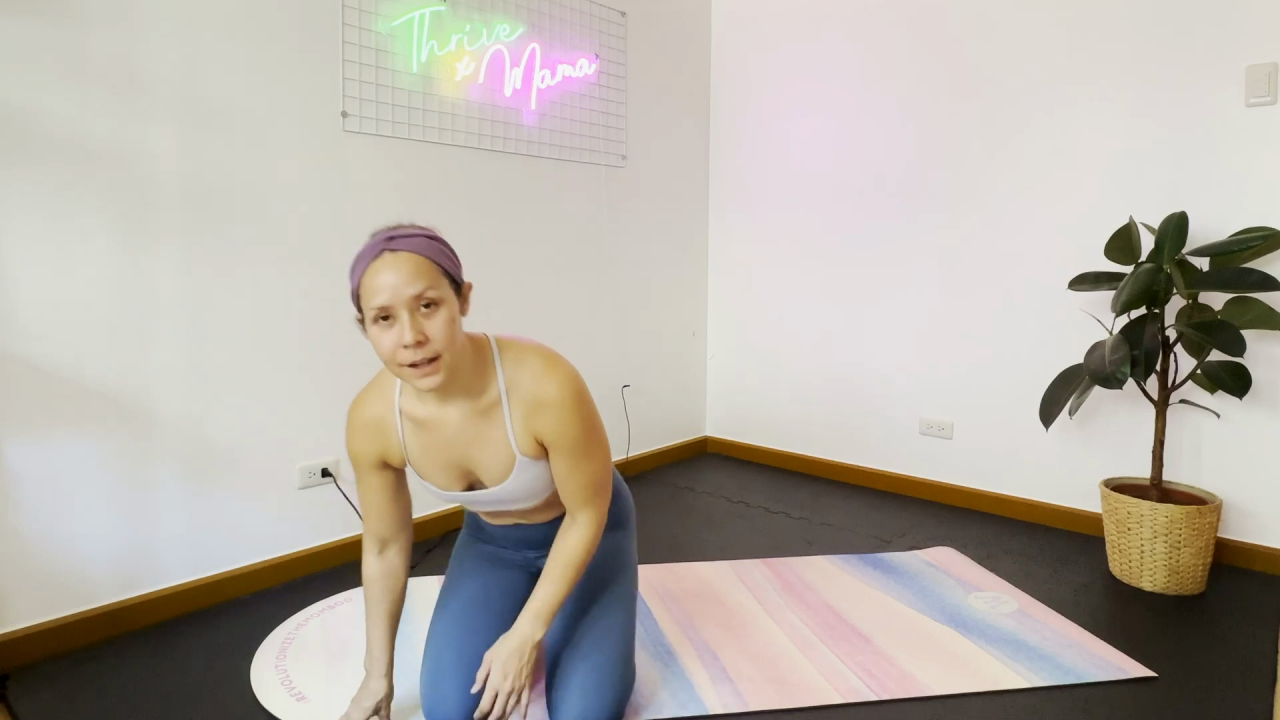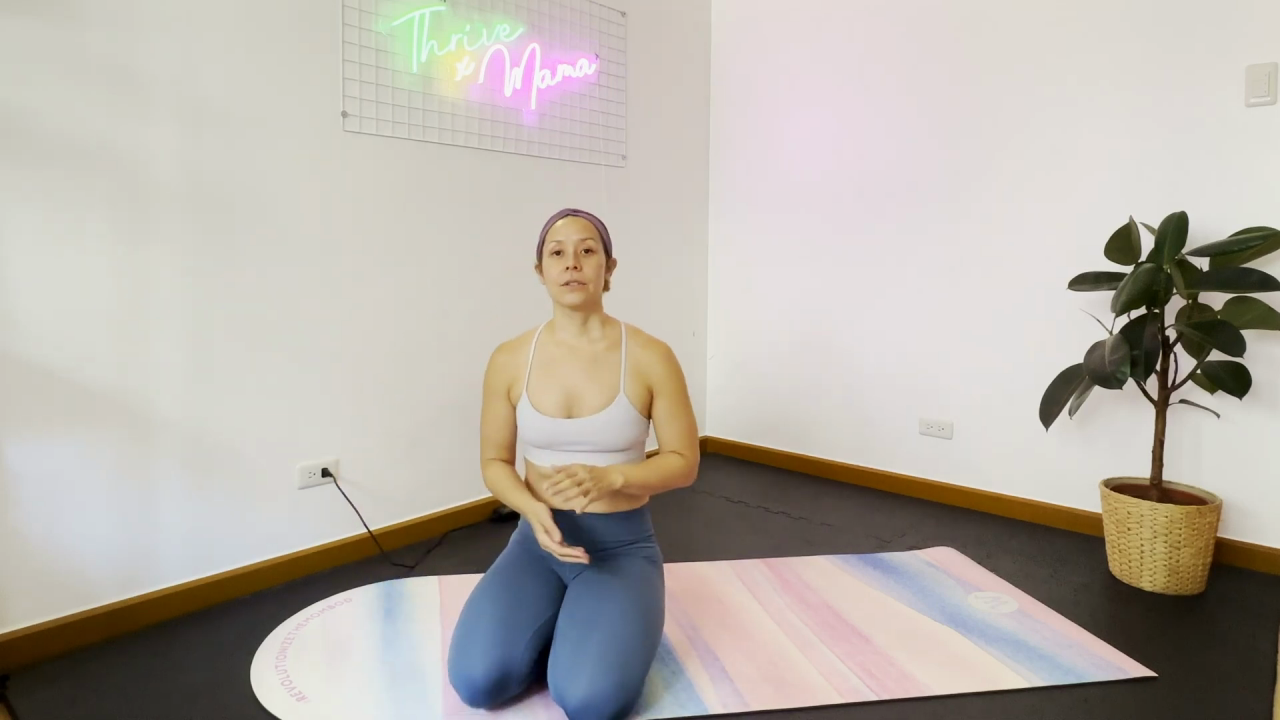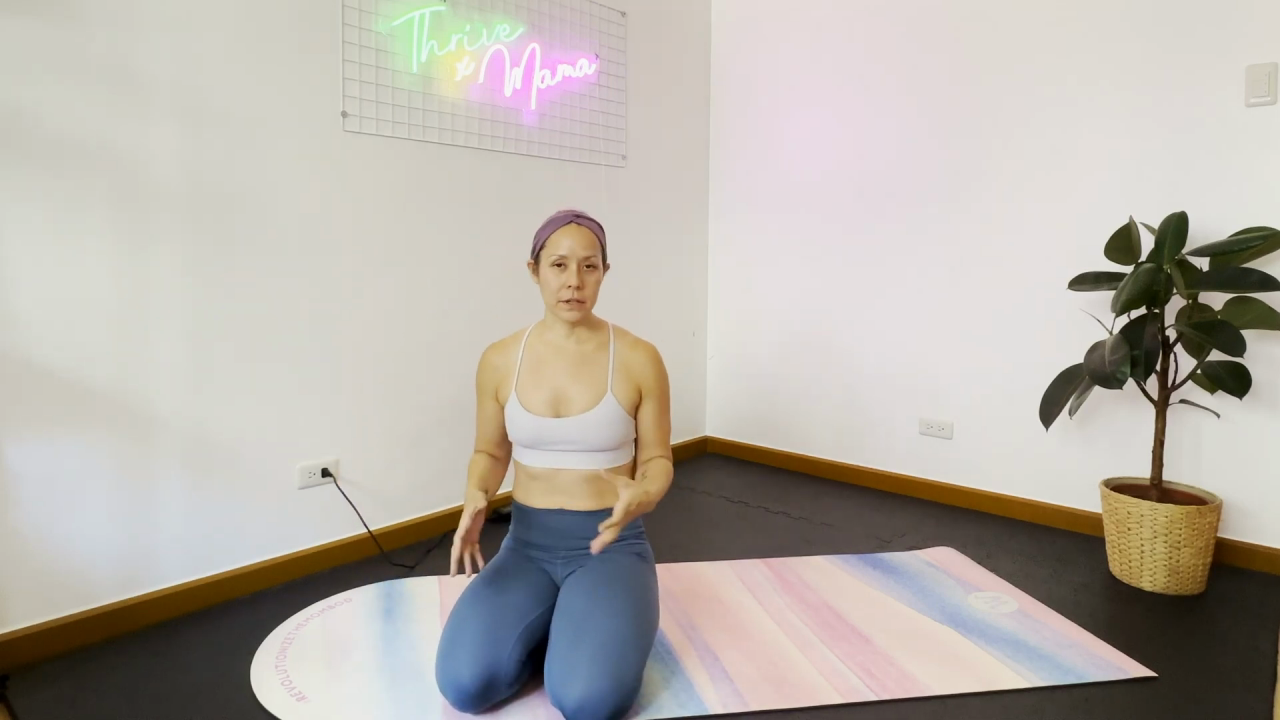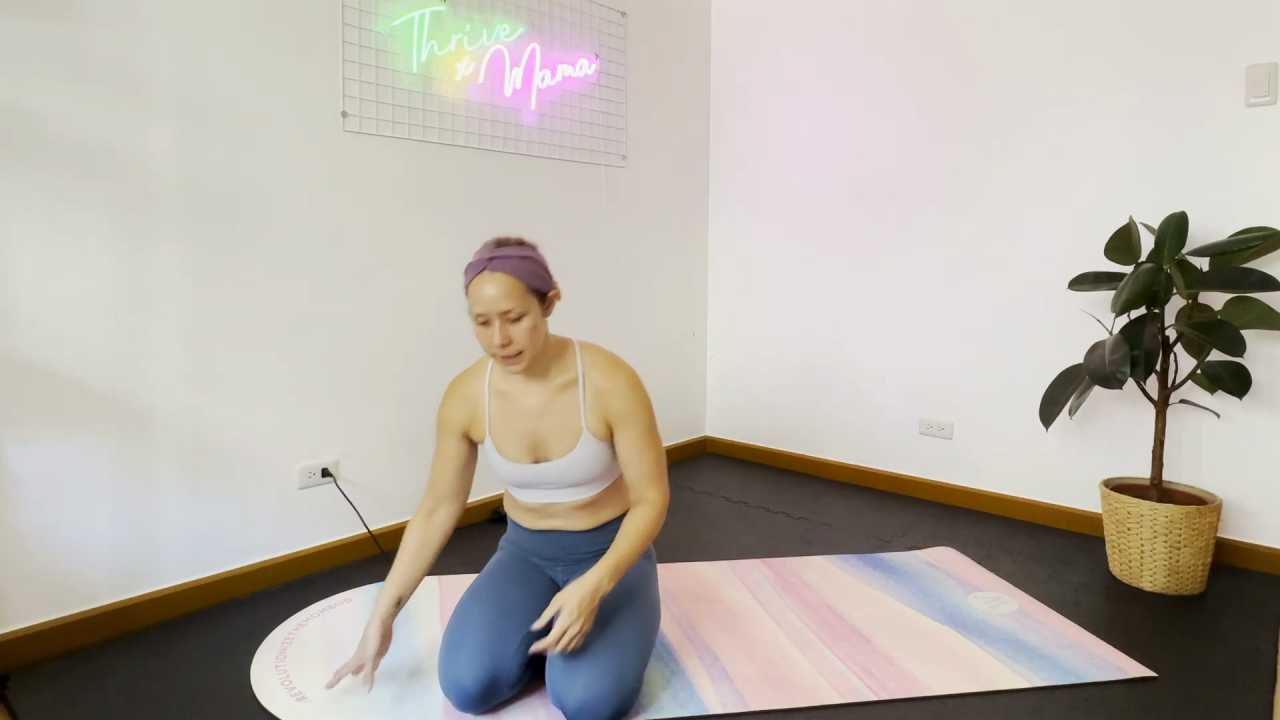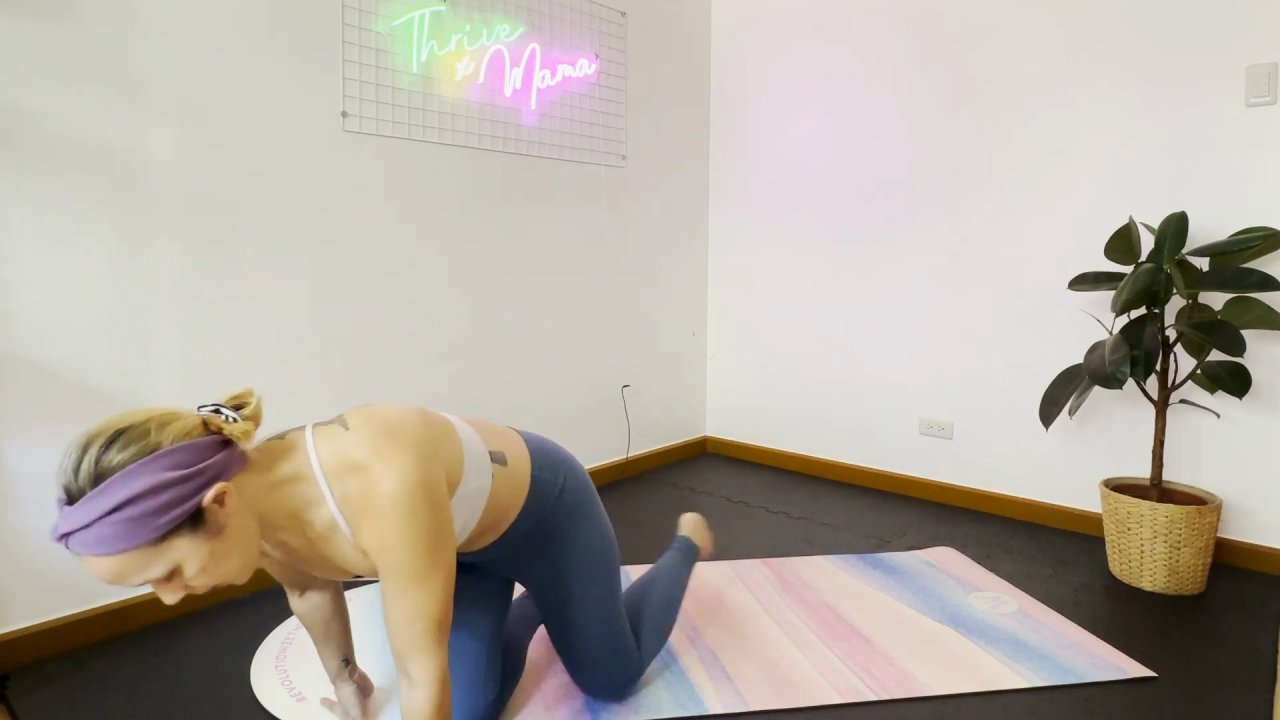
dt=1s
person 1, frame 1
left shoulder: (547, 385)
right shoulder: (372, 418)
left elbow: (587, 512)
right elbow: (385, 547)
left wrist: (525, 637)
right wrist: (377, 675)
left hip: (585, 529)
right hip: (491, 538)
right ankle: (512, 619)
person 1, frame 2
left shoulder: (651, 357)
right shoulder: (510, 359)
left elbow: (684, 464)
right elbow: (495, 462)
left wrist: (608, 477)
right wrist: (532, 509)
left hip: (623, 546)
right hip: (538, 543)
left ankle: (603, 630)
right ankle: (559, 628)
person 1, frame 3
left shoulder: (638, 358)
right shoulder: (500, 359)
left elbow: (655, 461)
right elbow: (490, 453)
left wrist: (642, 496)
right wrist: (476, 497)
left hip: (610, 546)
right hip: (528, 544)
left ankle: (600, 630)
right ankle: (550, 630)
person 1, frame 4
left shoulder: (610, 381)
right shoulder: (465, 395)
left elbow: (652, 499)
right elbow: (438, 507)
left wrist: (593, 587)
right wrist: (385, 610)
left hip: (607, 554)
right hip: (525, 551)
left ankle: (593, 624)
right ankle: (541, 629)
person 1, frame 5
left shoulder: (383, 484)
right shoulder: (251, 507)
right elbow: (312, 589)
left hip: (547, 513)
right hip: (458, 536)
left ankle: (685, 542)
right ankle: (533, 608)
